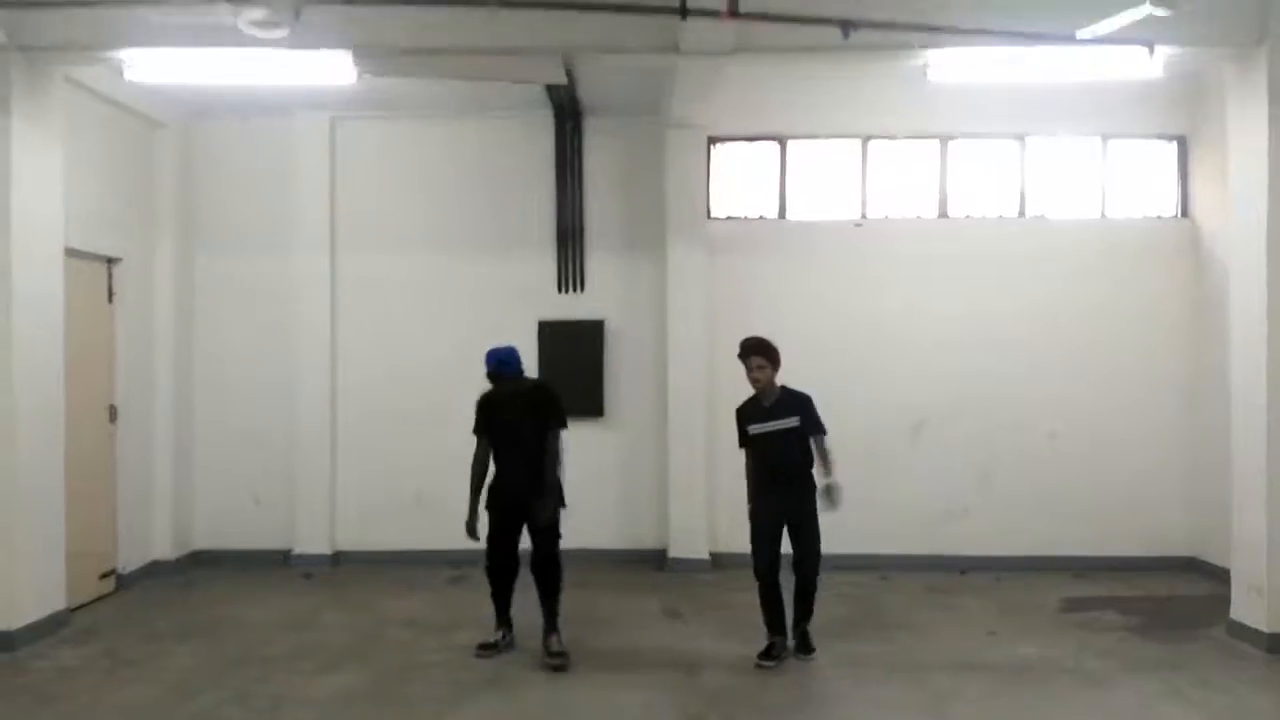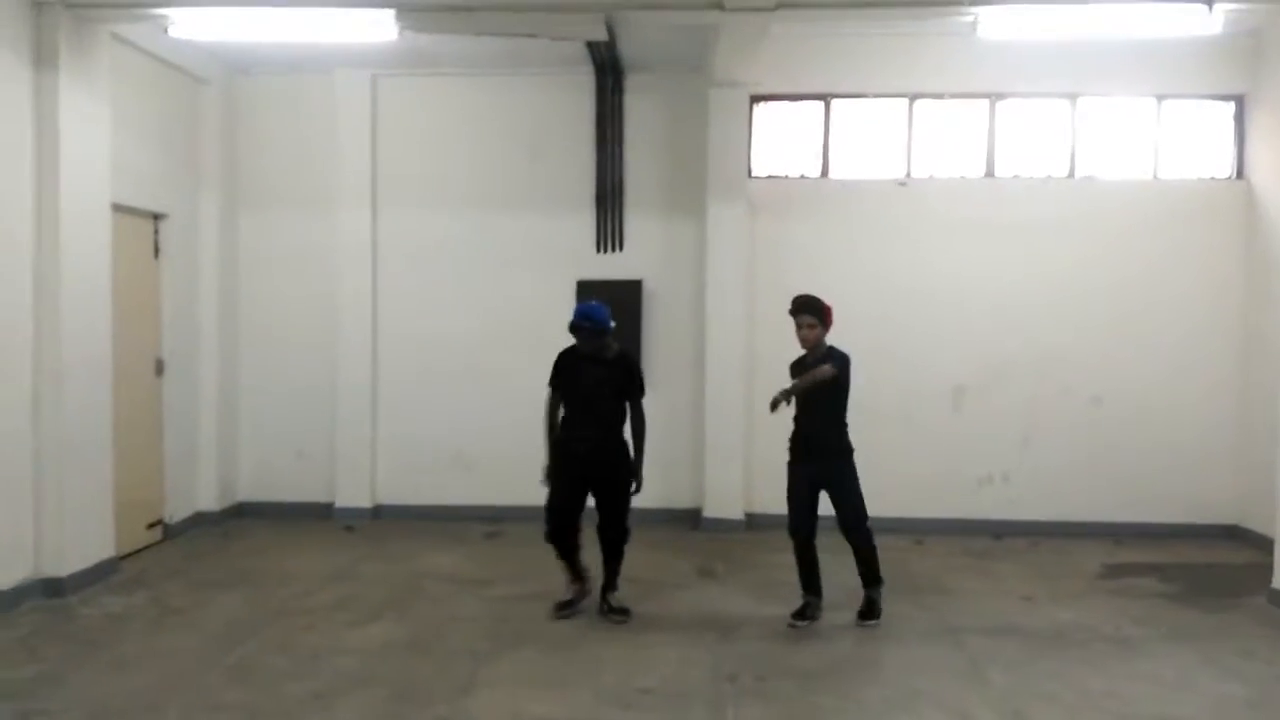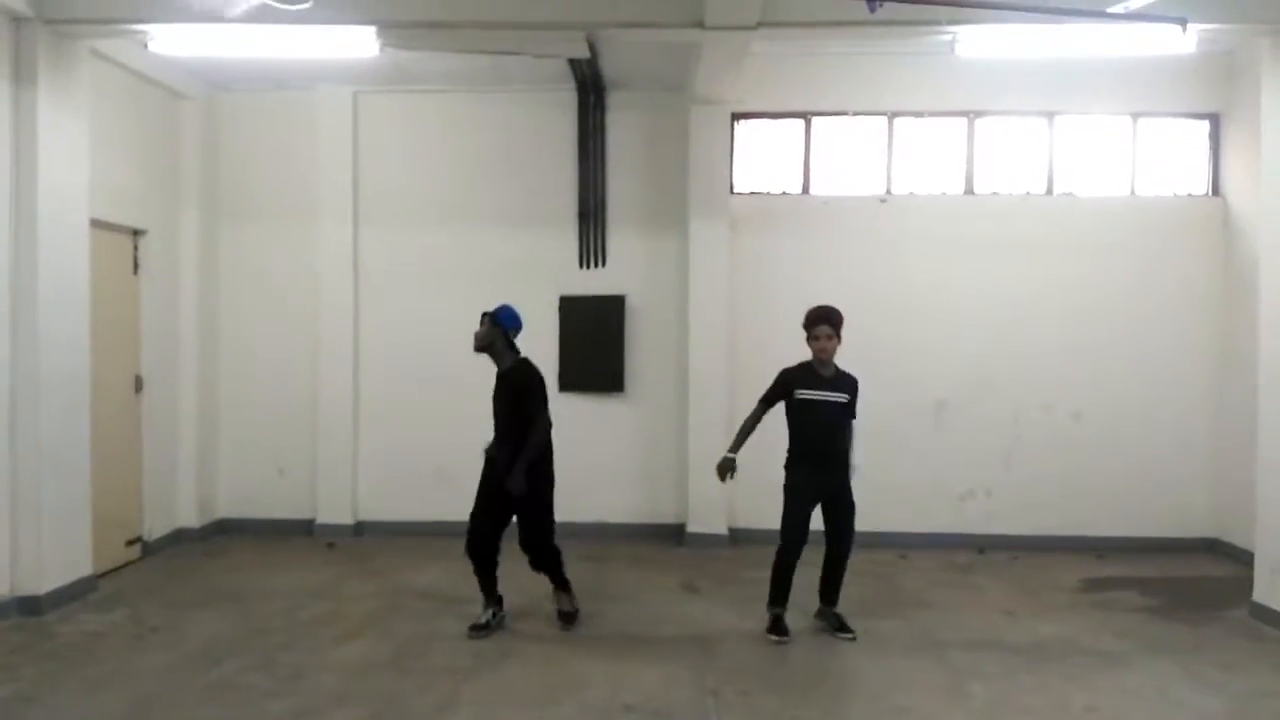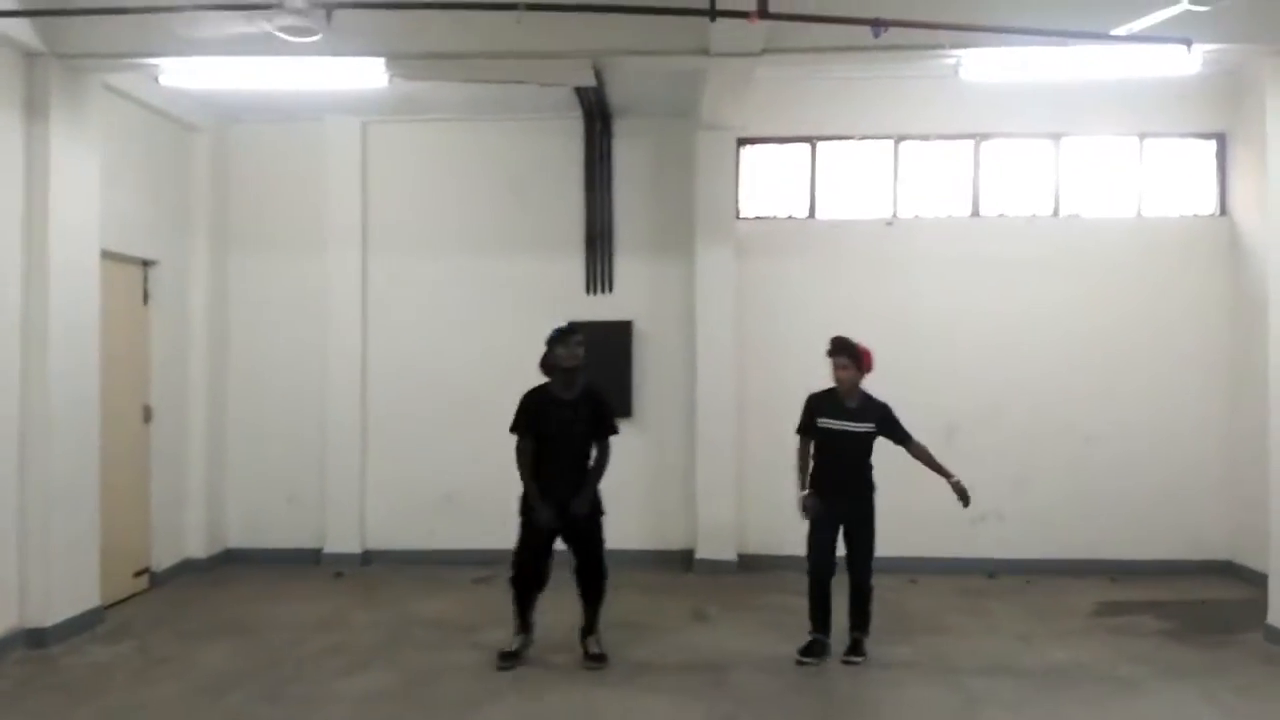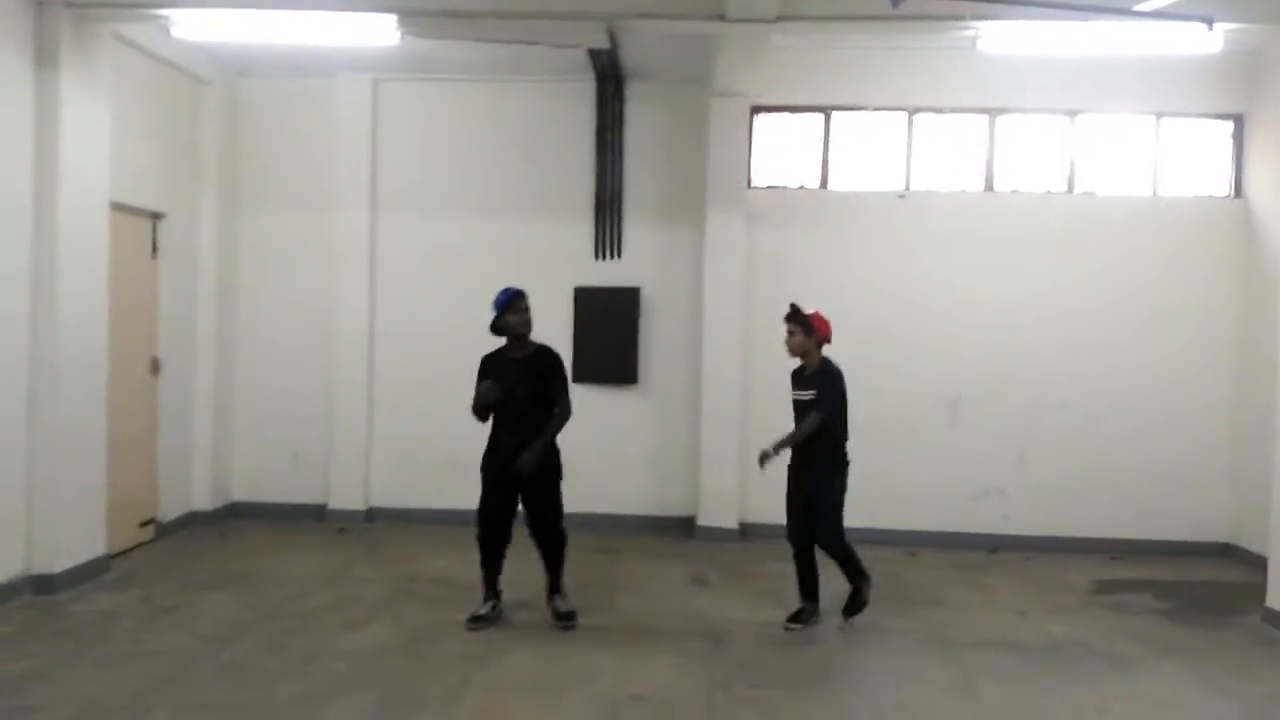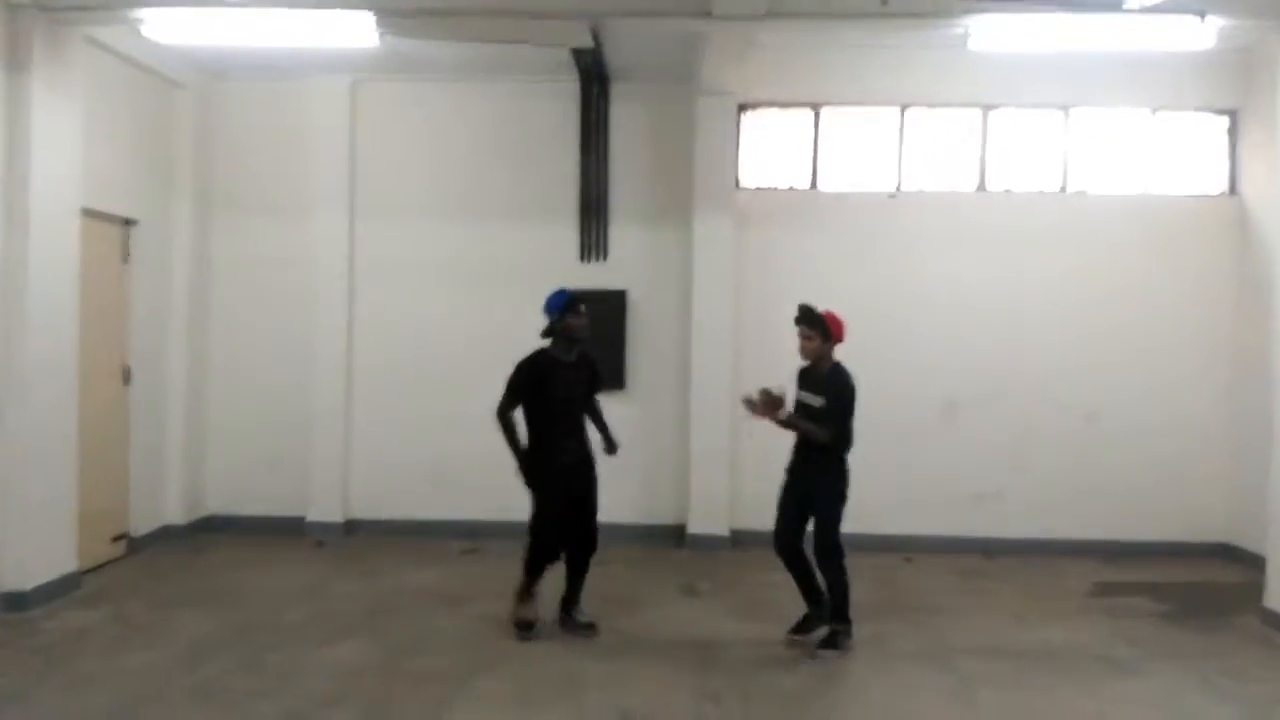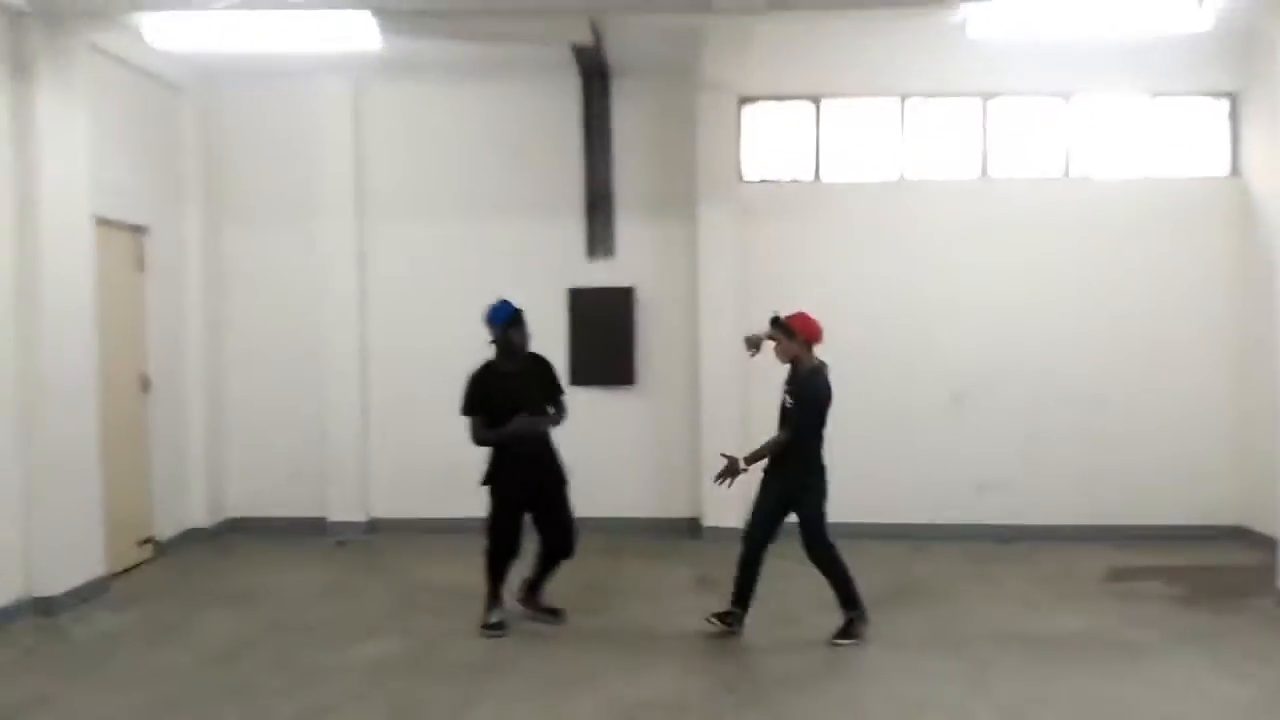
dt=0.7s
person 1, frame 1
left shoulder: (544, 396)
right shoulder: (488, 403)
left elbow: (552, 448)
right elbow: (482, 453)
left wrist: (550, 497)
right wrist: (472, 507)
left hip: (540, 491)
right hip: (504, 492)
left knee: (546, 559)
right knee: (499, 561)
left ankle: (552, 634)
right ankle: (503, 629)
person 1, frame 2
left shoulder: (626, 364)
right shoulder: (568, 359)
left elbow: (637, 413)
right elbow: (554, 408)
left wrist: (638, 465)
right wrist: (552, 457)
left hip: (612, 456)
right hip: (571, 454)
left knee: (614, 526)
right knee: (559, 525)
left ankle: (610, 594)
right ankle: (577, 581)
person 1, frame 3
left shoulder: (525, 374)
right shoulder: (502, 373)
left elbow: (541, 425)
left wrist: (520, 471)
left hip: (529, 473)
right hip: (498, 469)
left knee: (537, 543)
right knee: (479, 540)
left ankle: (563, 591)
right ankle: (493, 606)
person 1, frame 4
left shoulder: (595, 400)
right shoulder: (535, 400)
left elbow: (602, 451)
right elbow: (522, 455)
left wrist: (587, 493)
right wrist: (536, 503)
left hip: (582, 499)
right hip: (542, 499)
left knee: (593, 568)
right knee: (528, 570)
left ankle: (590, 634)
right ankle: (522, 633)
person 1, frame 5
left shoulder: (546, 359)
right shoulder: (491, 363)
left elbow: (563, 410)
right elbow: (481, 414)
left wrist: (536, 449)
right wrist: (482, 399)
left hip: (540, 459)
right hip: (499, 459)
left knee: (549, 529)
right knee: (491, 529)
left ankle: (557, 593)
right ankle: (491, 599)
person 1, frame 6
left shoulder: (586, 364)
right shoulder: (535, 366)
right elbow: (504, 412)
left wrist: (606, 434)
right wrist: (522, 456)
left hip: (579, 464)
right hip: (546, 465)
left knee: (584, 538)
right knee: (549, 537)
left ankle: (570, 607)
right ankle: (526, 596)
person 1, frame 7
left shoulder: (539, 366)
right shoulder: (483, 379)
left elbow: (559, 407)
right elbow: (478, 435)
left wrist: (547, 421)
right wrist: (508, 431)
left hip: (544, 464)
right hip: (508, 470)
left knee: (561, 539)
right knee: (503, 541)
left ankle: (532, 594)
right ankle: (494, 605)
person 2, frame 1
left shoulder: (800, 402)
right shoulder: (745, 411)
left elbow: (818, 442)
left wrist: (828, 479)
right wrist: (752, 502)
left hip: (801, 496)
right hip: (766, 500)
left knee: (807, 567)
right knee: (765, 570)
left ankle: (802, 628)
right ankle: (777, 638)
person 2, frame 2
left shoulder: (833, 358)
right shoulder: (798, 366)
left elbow: (822, 374)
left wrist: (786, 392)
left hip: (836, 457)
right hip: (801, 459)
left knee: (854, 527)
right knee: (800, 532)
left ankle: (873, 593)
right ankle: (812, 599)
person 2, frame 3
left shoulder: (848, 384)
right shoulder: (792, 377)
right elbow: (758, 412)
left wrist: (847, 467)
right wrist: (732, 453)
left hip: (837, 476)
right hip: (800, 474)
left knee: (841, 544)
right knee: (792, 544)
left ankle: (828, 609)
right ankle: (777, 611)
person 2, frame 4
left shoulder: (877, 410)
right shoulder: (816, 403)
left elbow: (912, 445)
right elbow: (805, 448)
left wrist: (951, 478)
right wrist: (804, 491)
left hip: (860, 498)
right hip: (823, 497)
left knee: (860, 571)
right knee: (820, 568)
left ankle: (858, 636)
right ankle: (820, 637)
person 2, frame 5
left shoulder: (830, 375)
right shoulder: (798, 375)
left elbow: (811, 423)
left wrist: (774, 449)
left hip: (829, 468)
right hip: (801, 467)
left knee: (828, 536)
right knee: (799, 538)
left ankle: (860, 580)
right ankle: (809, 603)
person 2, frame 6
left shoulder: (840, 383)
right shoulder: (806, 374)
left elbow: (826, 434)
left wrist: (783, 416)
right wrist: (772, 408)
left hip: (828, 476)
right hip: (800, 471)
left knee: (827, 549)
right knee: (785, 540)
left ankle: (841, 626)
right ankle: (817, 607)
person 2, frame 7
left shoulder: (814, 386)
right shoulder: (801, 368)
left elbow: (786, 436)
right elbow: (785, 342)
left wrist: (743, 463)
right wrist: (764, 337)
left hip: (805, 477)
right hip: (780, 471)
left knee: (817, 547)
right knee: (754, 539)
left ankle: (855, 613)
right ankle: (737, 610)
